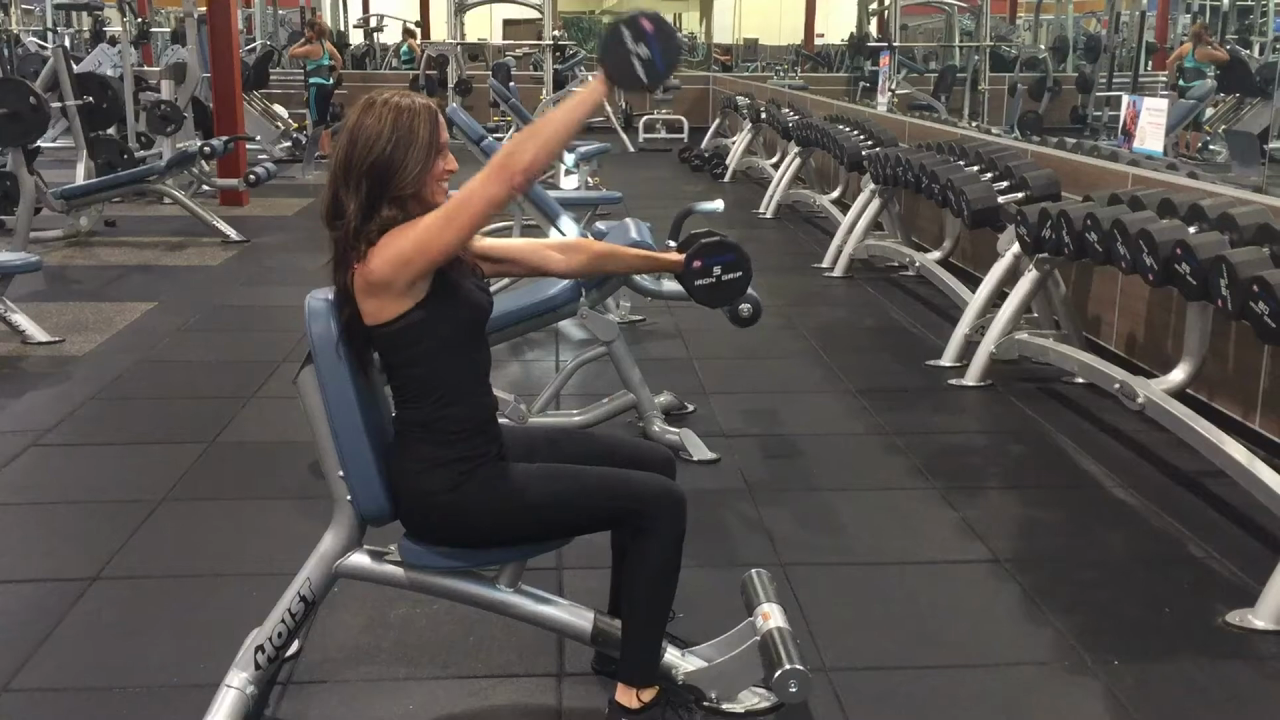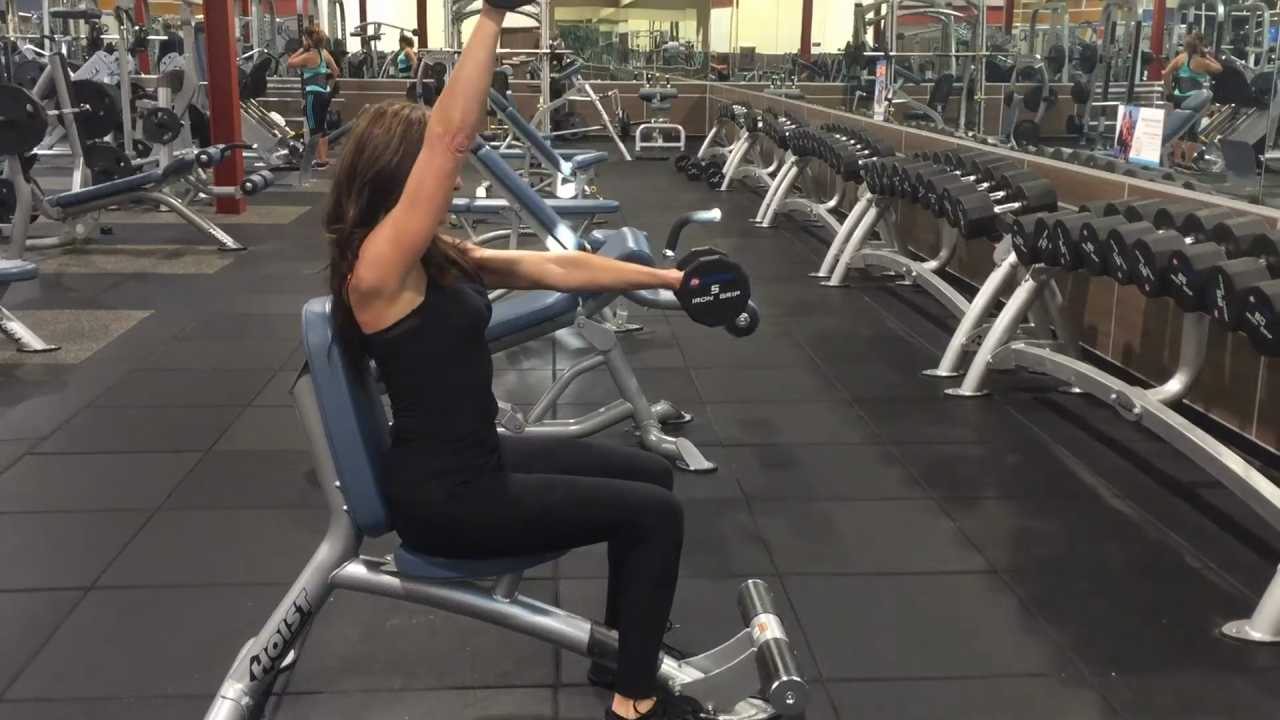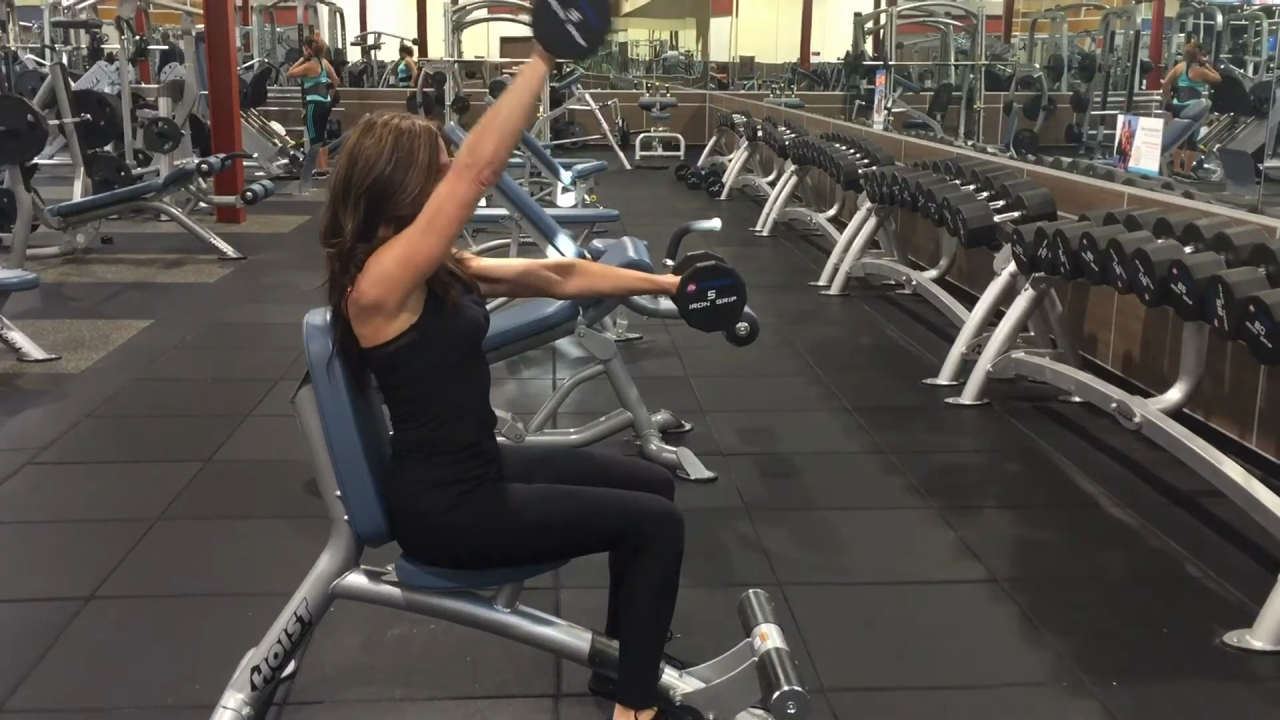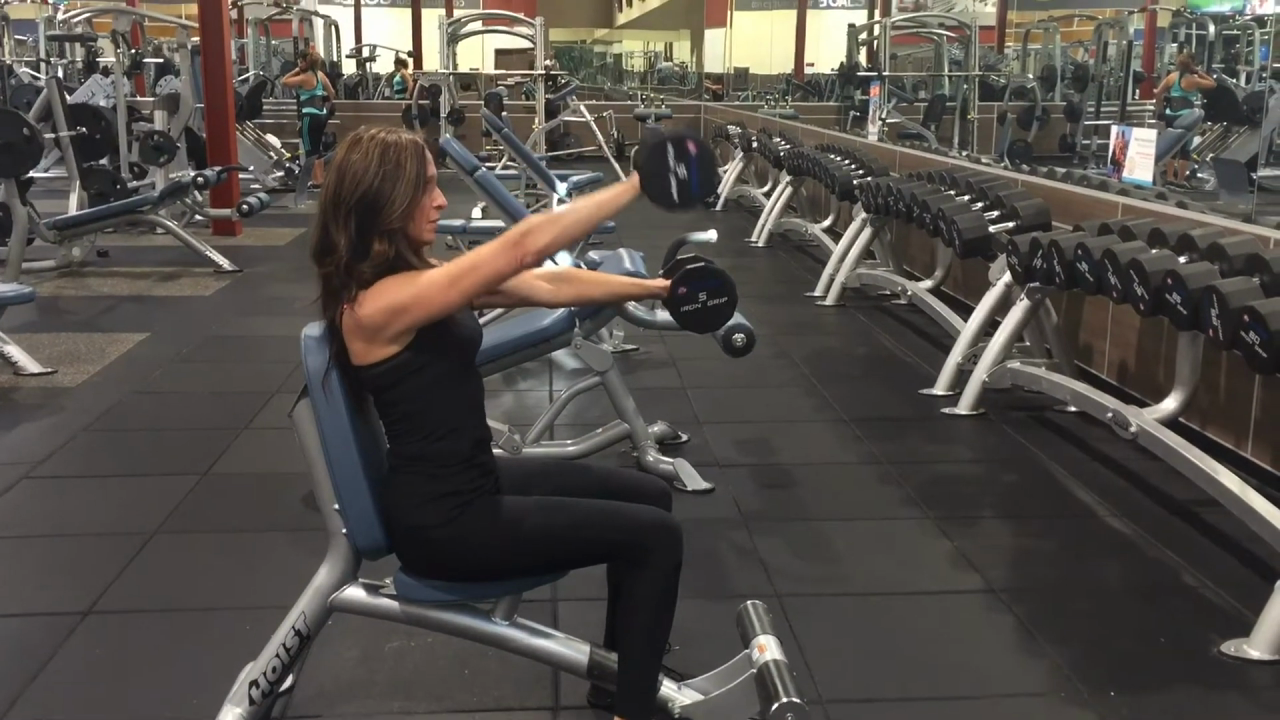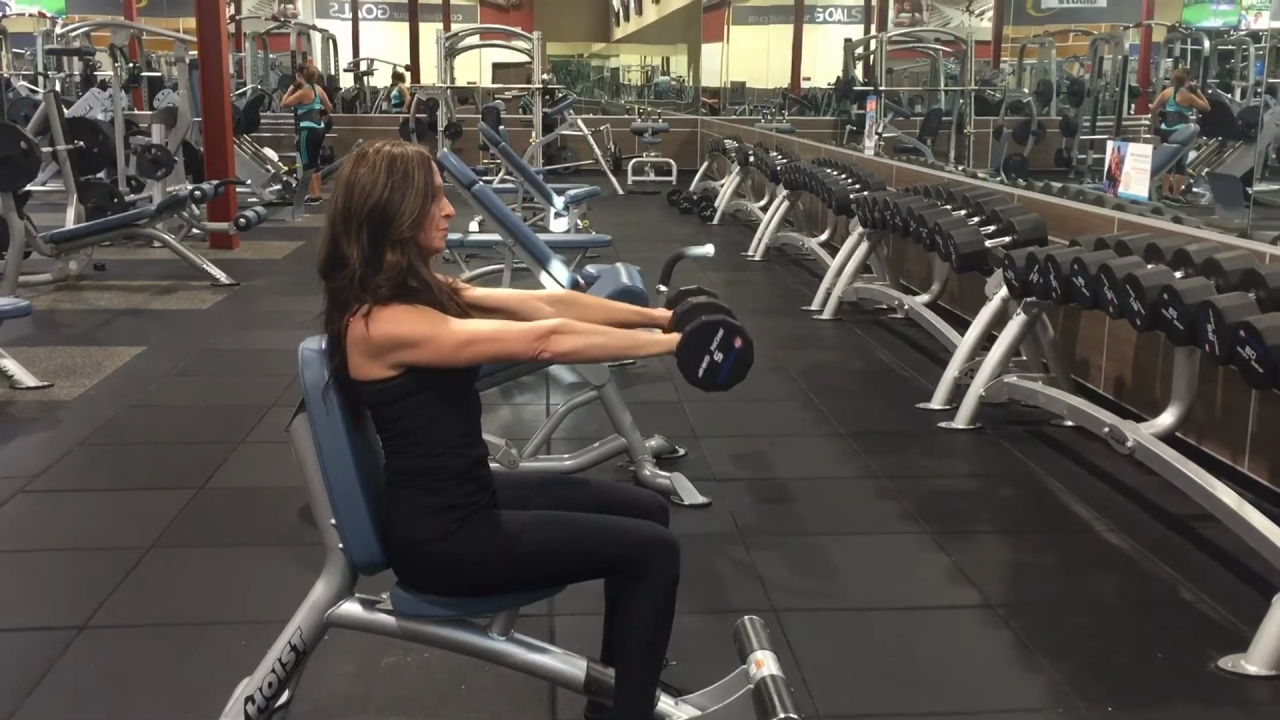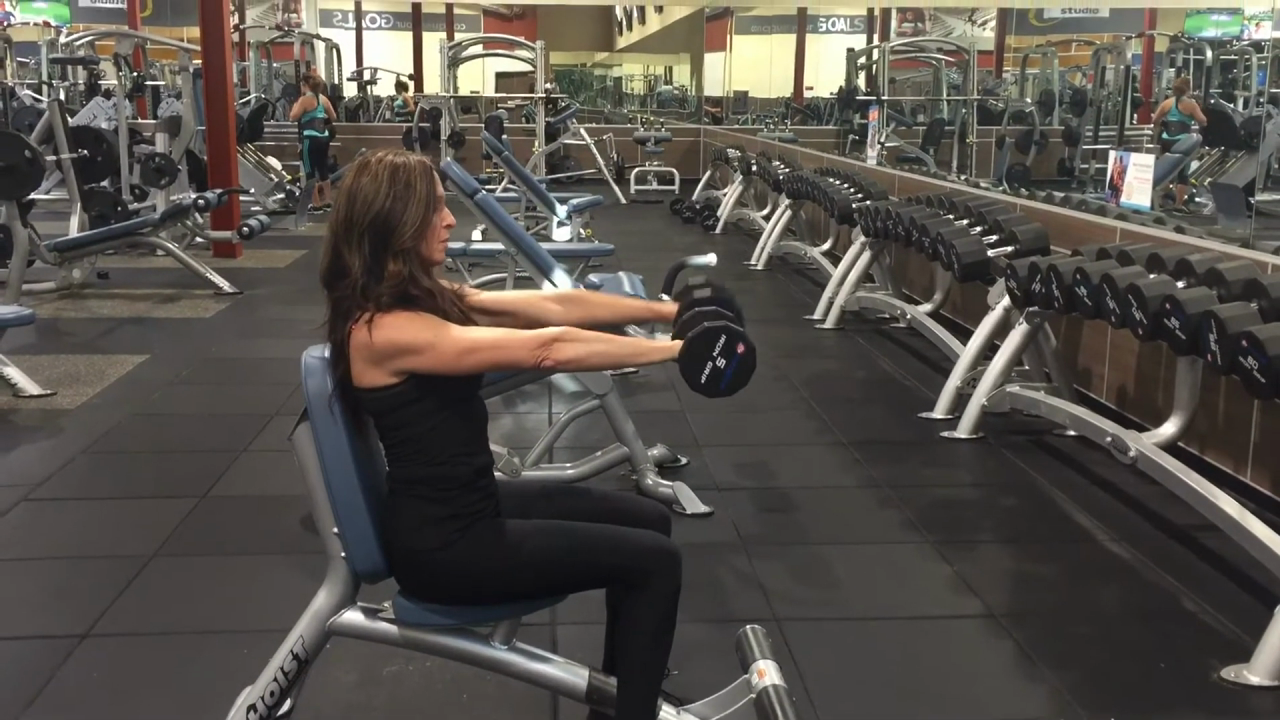
dt=0.5s
person 1, frame 1
left shoulder: (429, 253)
right shoulder: (387, 261)
left elbow: (557, 253)
right elbow: (510, 174)
left wrist: (667, 259)
right wrist: (602, 84)
left hip: (475, 451)
right hip: (447, 488)
left knee: (654, 464)
right knee: (659, 504)
left ankle: (629, 641)
person 1, frame 2
left shoulder: (435, 260)
right shoulder: (380, 268)
left elbow: (557, 267)
right elbow: (451, 140)
left wrist: (668, 279)
left hip: (475, 459)
right hip: (444, 496)
left knee: (651, 475)
right knee: (655, 513)
left ankle: (622, 647)
person 1, frame 3
left shoulder: (433, 271)
right shoulder: (379, 280)
left elbow: (554, 275)
right elbow: (477, 172)
left wrist: (663, 284)
right wrist: (539, 61)
left hip: (476, 466)
right hip: (446, 507)
left knee: (651, 485)
right knee: (657, 522)
left ankle: (625, 656)
person 1, frame 4
left shoulder: (413, 279)
right shoulder: (376, 303)
left elbow: (545, 284)
right elbow: (522, 249)
left wrist: (655, 288)
right wrist: (638, 184)
left hip: (471, 479)
right hip: (442, 520)
left knee: (650, 497)
right knee: (656, 535)
person 1, frame 5
left shoulder: (416, 291)
right shoulder: (380, 323)
left elbow: (544, 304)
right elbow: (541, 340)
left wrist: (657, 317)
right wrist: (669, 343)
left hip: (469, 494)
right hip: (440, 535)
left knee: (646, 512)
right knee: (653, 551)
person 1, frame 6
left shoulder: (423, 297)
right shoulder: (383, 330)
left elbow: (551, 305)
right elbow: (545, 349)
left wrist: (663, 312)
right wrist: (674, 349)
left hip: (472, 503)
right hip: (443, 543)
left knee: (648, 521)
right knee: (655, 562)
